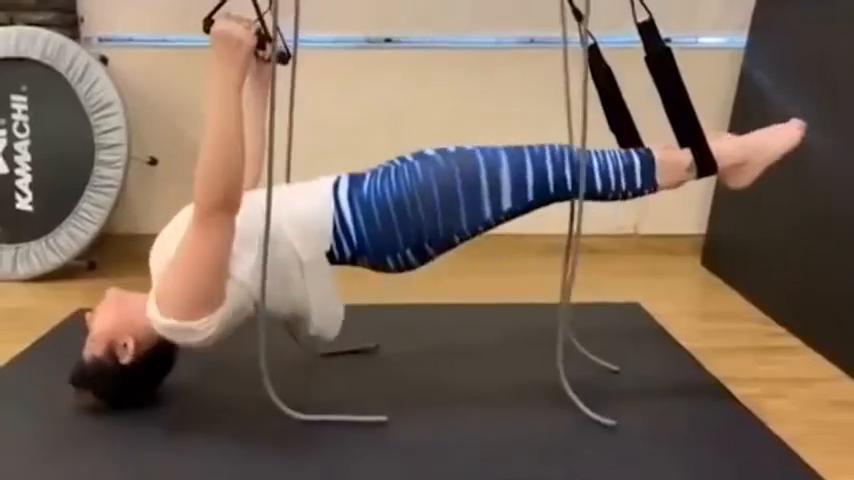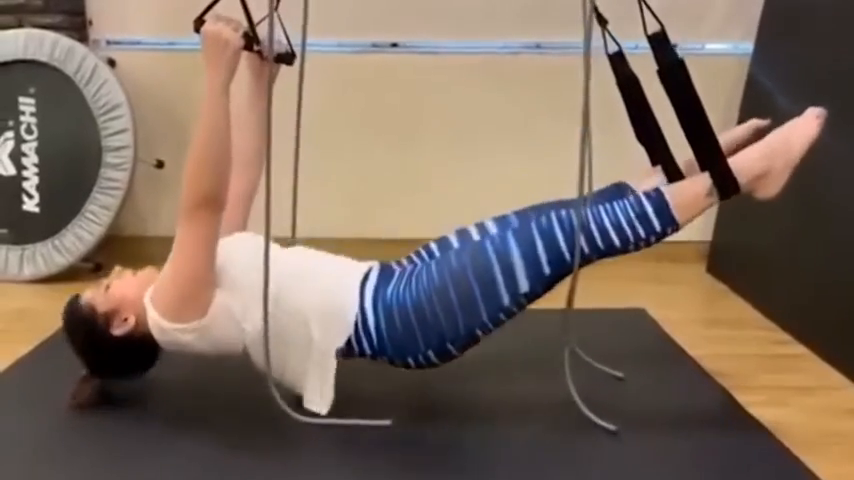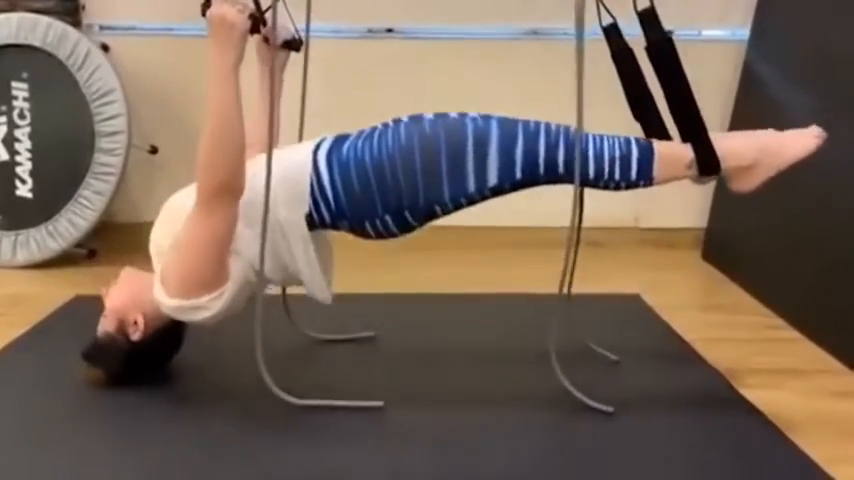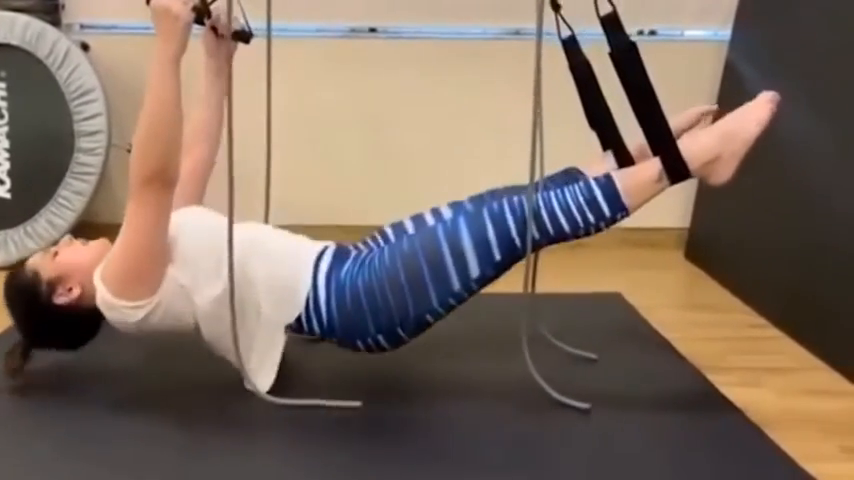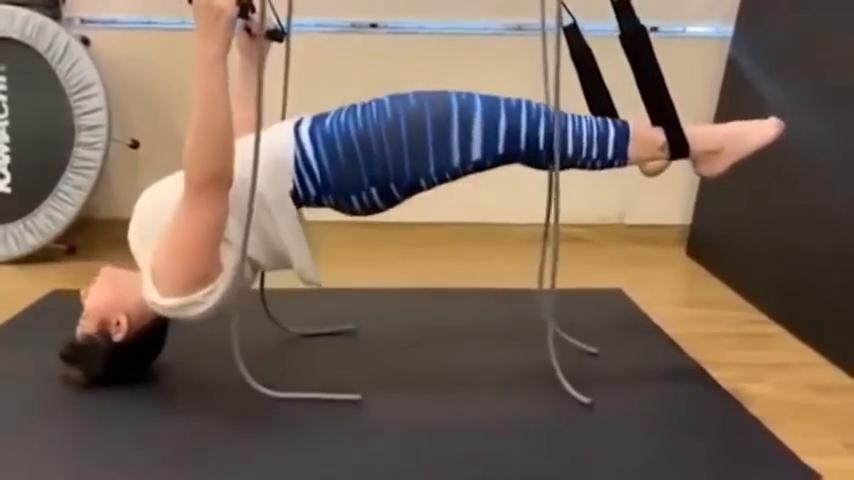
dt=1s
person 1, frame 1
left shoulder: (171, 278)
right shoulder: (180, 312)
left elbow: (243, 189)
right elbow: (219, 203)
left wrist: (256, 84)
right wrist: (225, 70)
left hip: (363, 208)
right hip: (377, 216)
left knee: (544, 171)
right knee: (549, 170)
left ankle: (698, 157)
right ankle: (714, 160)
person 1, frame 2
left shoulder: (205, 273)
right shoulder: (176, 311)
left elbow: (240, 184)
right elbow: (202, 198)
left wrist: (260, 84)
right wrist: (216, 74)
left hip: (391, 295)
right hip: (395, 321)
left knee: (558, 222)
right knee: (569, 232)
left ankle: (698, 168)
right ankle: (742, 172)
person 1, frame 3
left shoulder: (176, 269)
right shoulder: (184, 289)
left elbow: (253, 165)
right elbow: (224, 188)
left wrist: (270, 72)
left hip: (347, 179)
right hip: (360, 182)
left knee: (540, 151)
right knee: (543, 150)
left ankle: (712, 151)
right ankle: (723, 156)
person 1, frame 4
left shoulder: (153, 250)
right shoulder: (125, 289)
left elbow: (192, 162)
right elbow: (152, 175)
left wrist: (217, 67)
left hip: (344, 275)
right hip: (349, 302)
left knee: (517, 207)
right knee: (522, 218)
left ankle: (651, 152)
right ankle: (694, 156)
person 1, frame 5
left shoulder: (156, 255)
right shoulder: (173, 286)
left elbow: (234, 159)
right elbow: (213, 180)
left wrist: (250, 60)
left hip: (327, 152)
left knee: (517, 131)
right knee: (522, 126)
left ankle: (660, 141)
right ankle: (692, 142)
